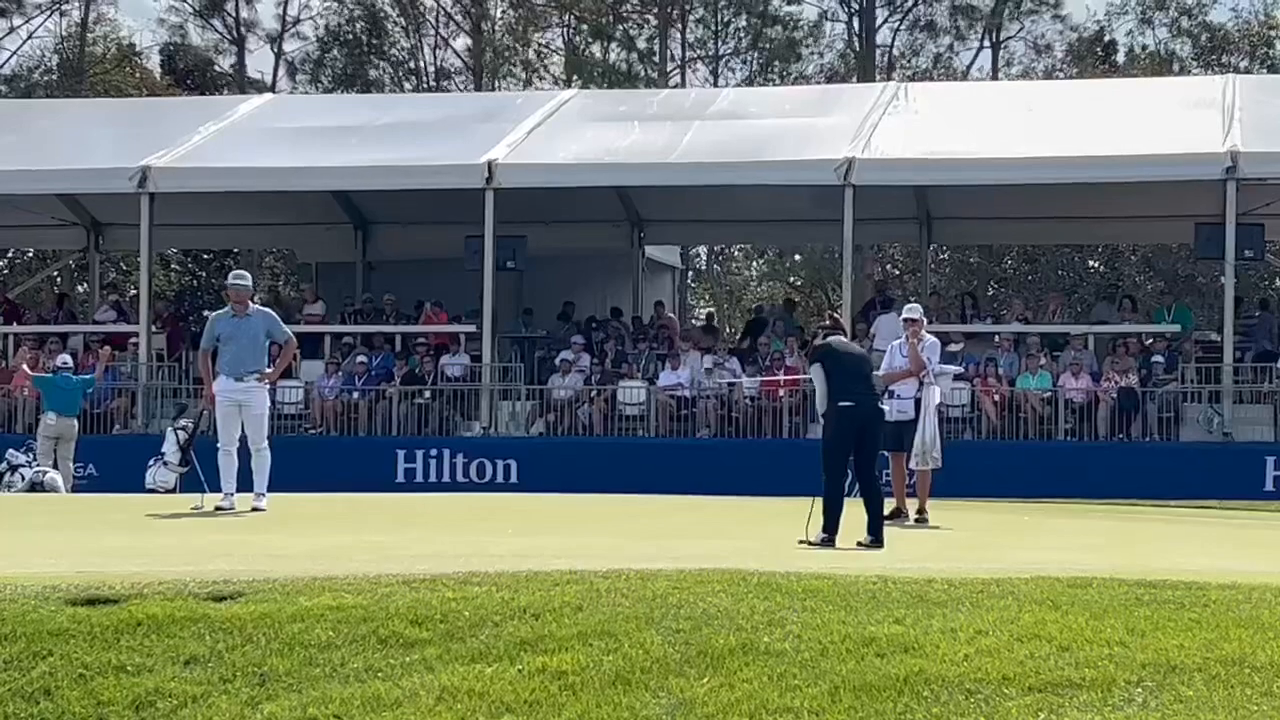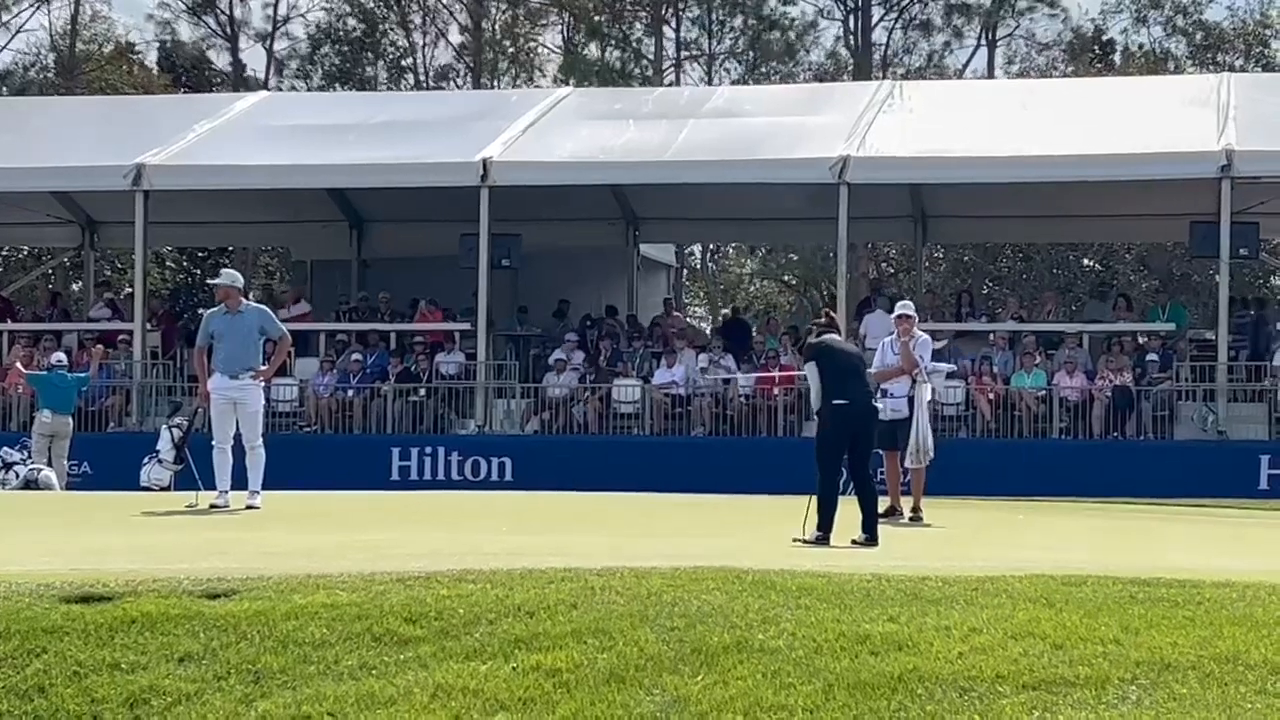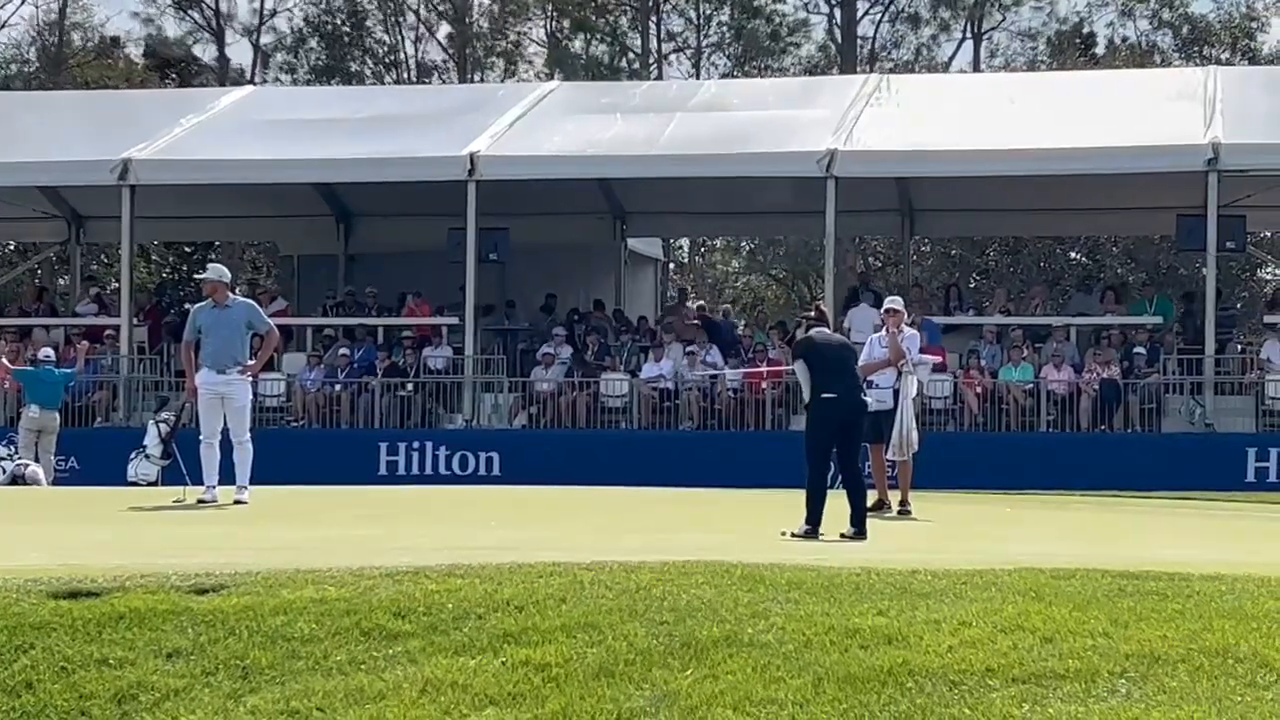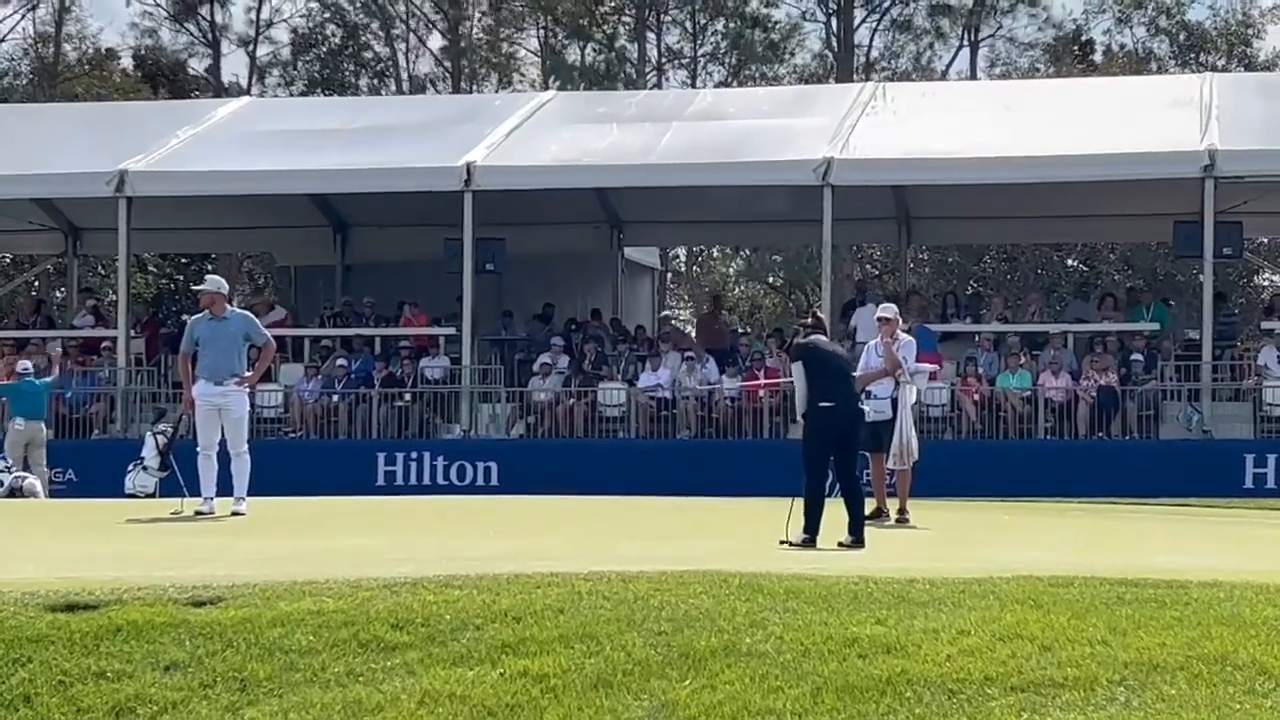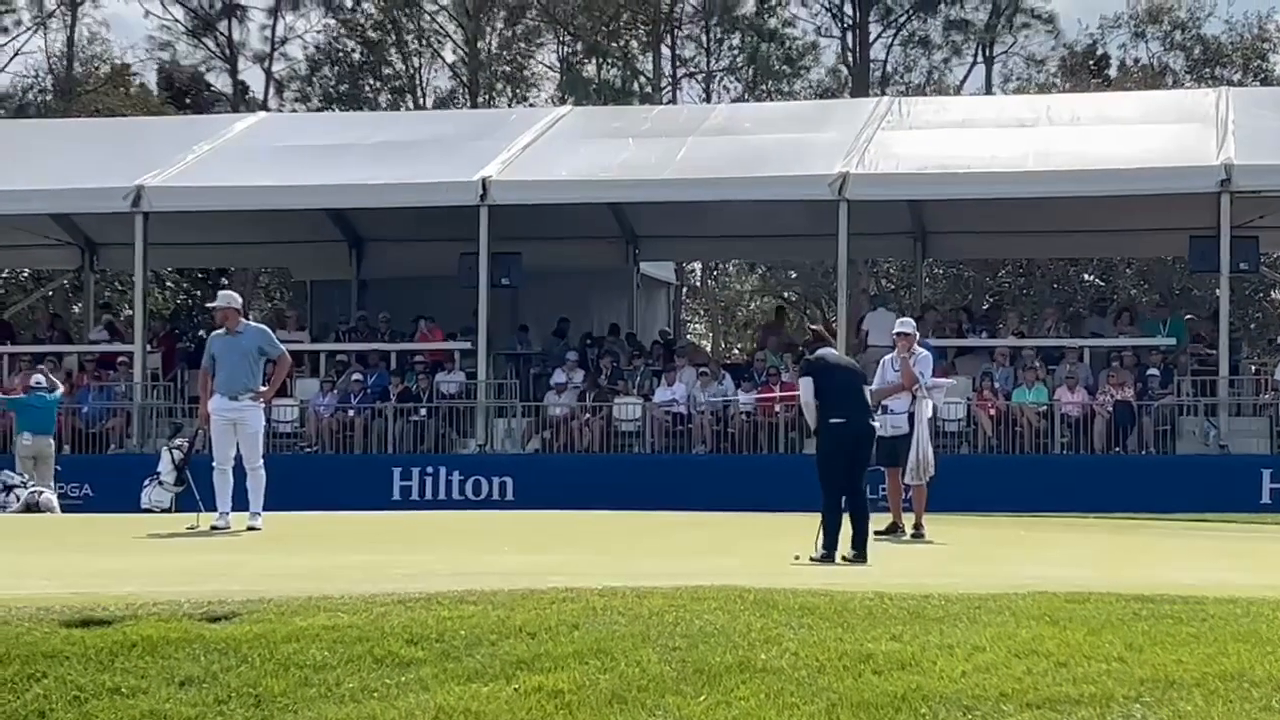
dt=1s
person 1, frame 1
left shoulder: (265, 316)
right shoulder: (216, 319)
left elbow: (290, 343)
right elbow: (205, 352)
left wrist: (275, 372)
right wrist: (208, 386)
left hip: (255, 386)
right hip: (225, 386)
left knee: (258, 444)
right knee: (226, 444)
left ankle: (260, 494)
right ankle: (228, 495)
person 1, frame 2
left shoulder: (259, 313)
right shoulder: (211, 317)
left elbow: (285, 340)
right elbow: (200, 350)
left wrist: (270, 370)
right wrist: (203, 383)
left hip: (249, 383)
right hip: (219, 383)
left knee: (253, 441)
right knee: (221, 442)
left ankle: (254, 492)
right ankle: (222, 492)
person 1, frame 3
left shoulder: (246, 307)
right shoulder: (198, 311)
left elbow: (272, 334)
right elbow: (187, 345)
left wrist: (257, 365)
right wrist: (190, 378)
left hip: (237, 378)
right hip: (207, 378)
left knee: (240, 436)
right knee: (208, 437)
left ankle: (242, 487)
right ankle: (210, 487)
person 1, frame 4
left shoulder: (243, 319)
right shoulder: (195, 323)
left elbow: (269, 345)
right elbow: (184, 356)
left wrist: (255, 375)
right wrist: (187, 389)
left hip: (234, 389)
right hip: (204, 390)
left knee: (238, 448)
right knee: (206, 448)
left ankle: (240, 499)
right ankle: (208, 499)
person 1, frame 5
left shoulder: (259, 333)
right shoulder: (214, 338)
left elbow: (284, 360)
right elbow: (206, 371)
left wrist: (270, 391)
right wrist: (204, 403)
left hip: (249, 404)
right hip: (220, 405)
left knee: (253, 463)
right knee: (221, 463)
left ankle: (255, 514)
right ankle: (223, 514)
person 2, frame 1
left shoulder: (819, 349)
right shoulder: (861, 351)
left elbow: (822, 393)
left wrist: (825, 421)
left hip: (843, 412)
right hip: (872, 410)
left knee: (834, 474)
right knee: (868, 473)
left ankle: (828, 534)
right ankle: (875, 534)
person 2, frame 2
left shoulder: (813, 347)
right shoulder: (854, 349)
left elbow: (816, 390)
left wrist: (820, 416)
left hip: (838, 411)
right hip: (866, 409)
left knee: (829, 472)
right knee: (862, 471)
left ankle: (823, 532)
right ankle: (870, 533)
person 2, frame 3
left shoulder: (802, 344)
right shoulder: (845, 342)
left elbow: (807, 386)
right elbow: (850, 376)
left wrist: (811, 411)
left hip: (826, 404)
right hip: (855, 403)
left knee: (817, 466)
right knee: (851, 465)
left ankle: (811, 525)
right ankle: (858, 526)
person 2, frame 4
left shoulder: (801, 346)
right shoulder: (840, 351)
left elbow: (802, 389)
right elbow: (852, 383)
left wrist: (803, 419)
left hip: (823, 413)
right hip: (852, 412)
left knee: (816, 475)
right knee: (848, 474)
left ankle: (810, 534)
right ankle: (856, 534)
person 2, frame 5
left shoulder: (810, 363)
right shoulder: (853, 364)
left elbow: (807, 401)
right elbow: (865, 398)
left wrist: (816, 428)
left hip: (835, 428)
right hip: (864, 427)
left knee: (832, 491)
right knee: (856, 488)
left ankle: (828, 549)
right ankle: (859, 549)
person 3, frame 1
left shoulder: (932, 343)
right shoulder: (895, 346)
left elbow: (920, 368)
right elbow: (885, 377)
left wrist: (913, 342)
right wrist: (908, 372)
left hip: (917, 408)
right hip: (893, 408)
right knee: (896, 457)
left ankle: (922, 509)
right ankle: (900, 507)
person 3, frame 2
left shoulder: (923, 341)
right shoulder: (886, 343)
left elbow: (913, 367)
right elbow: (876, 375)
left wrist: (905, 340)
right wrist: (901, 370)
left hip: (910, 406)
right hip: (886, 407)
right knee: (890, 456)
left ankle: (916, 507)
right ankle: (894, 505)
person 3, frame 3
left shoulder: (911, 335)
right shoulder: (874, 339)
left elbow: (899, 358)
right elbow: (862, 369)
left wrist: (893, 332)
right wrist: (886, 361)
left hip: (896, 399)
right hip: (873, 399)
right knee: (875, 449)
left ankle: (904, 500)
right ankle: (882, 499)
person 3, frame 4
left shoulder: (907, 342)
right shoulder: (870, 347)
left elbow: (896, 368)
left wrist: (887, 342)
right wrist: (884, 371)
left hip: (894, 407)
right hip: (871, 409)
right knee: (875, 458)
left ankle: (903, 509)
right ankle: (881, 507)
person 3, frame 5
left shoulder: (923, 357)
right shoulder: (886, 360)
left elbow: (912, 383)
right elbow: (875, 394)
left wrist: (904, 356)
right wrist: (900, 386)
left hip: (911, 422)
right hip: (887, 423)
right knee: (892, 473)
left ankle: (918, 523)
right ankle: (897, 522)
